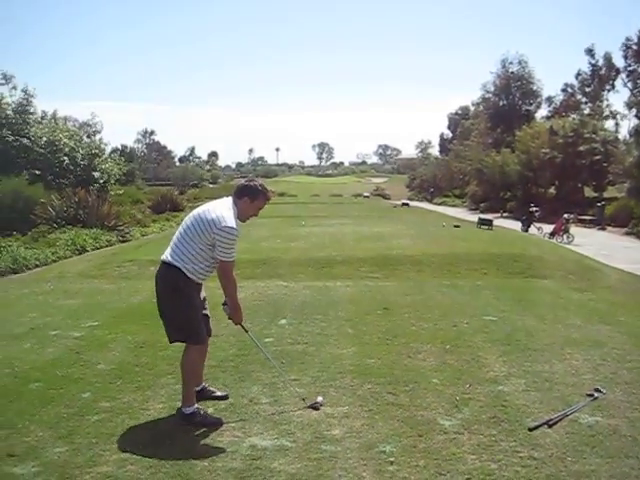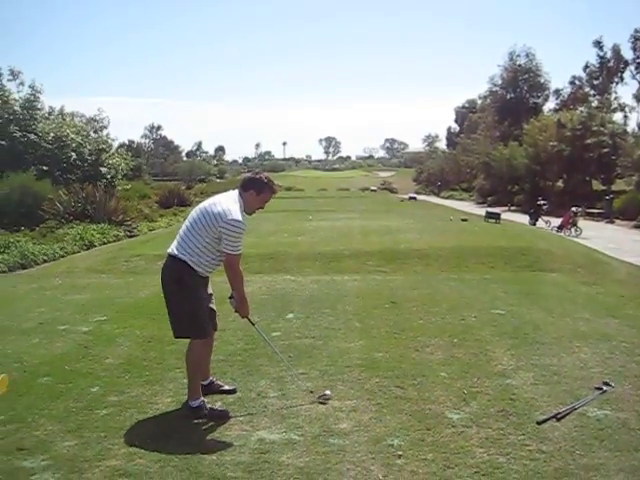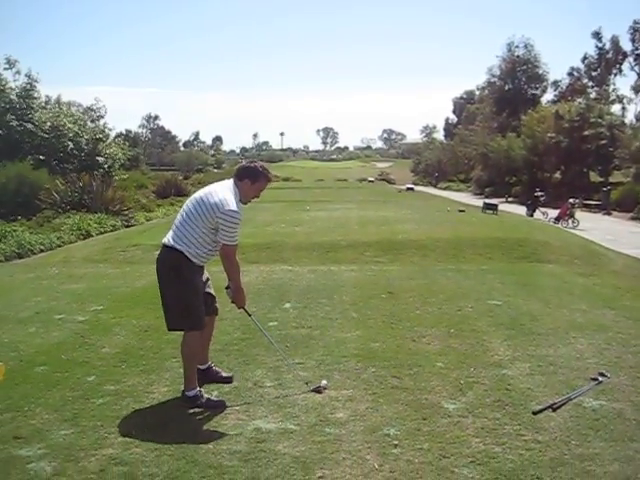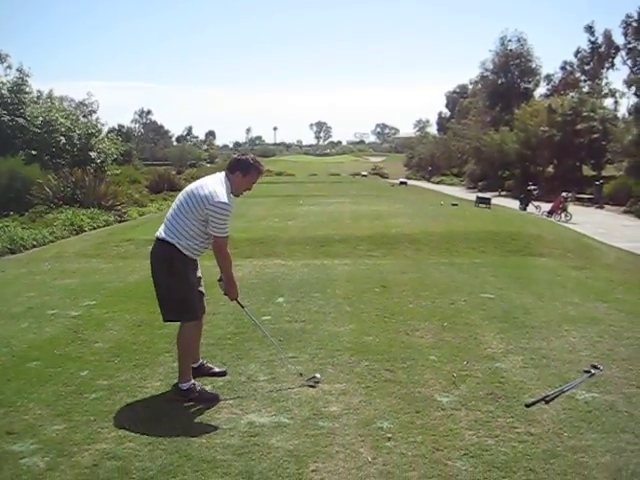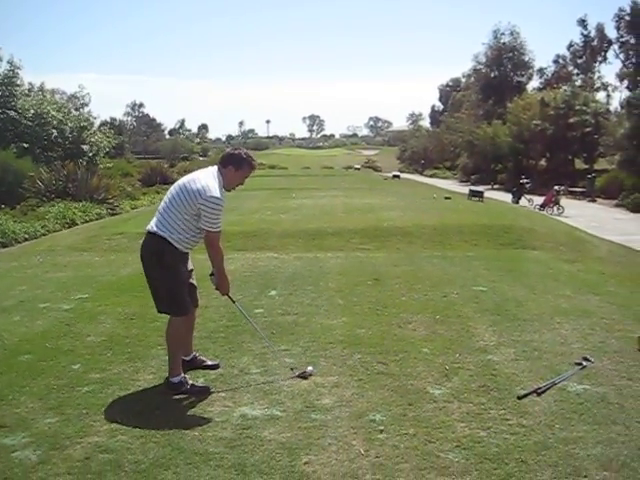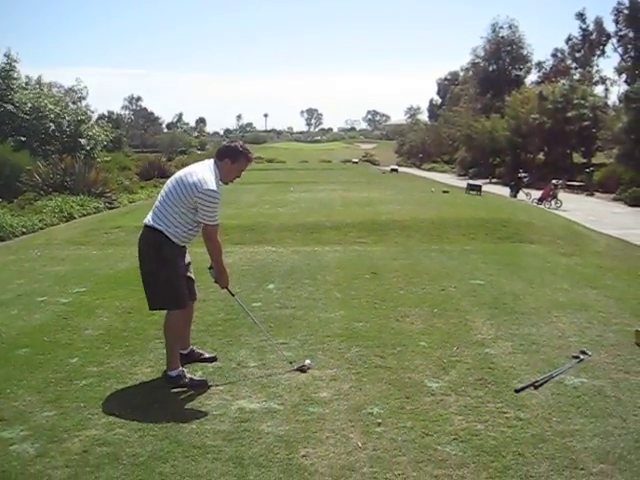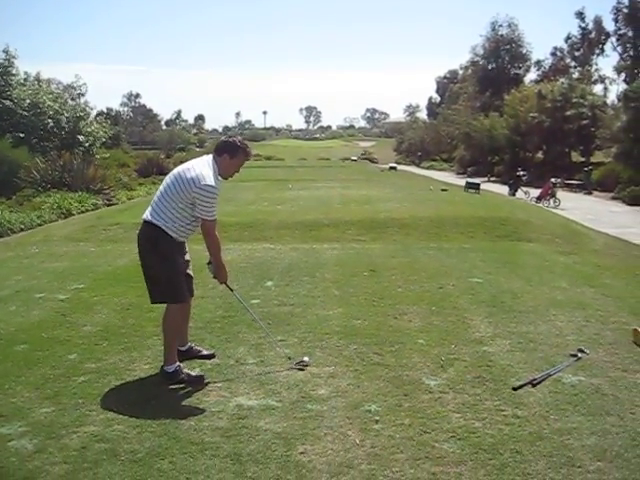
dt=0.2s
person 1, frame 1
left shoulder: (219, 207)
right shoulder: (227, 225)
left elbow: (220, 267)
right elbow: (226, 273)
left wrist: (230, 301)
right wrist: (235, 306)
left hip: (184, 276)
right hip: (177, 279)
left knee: (202, 333)
right knee: (195, 340)
left ankle: (197, 387)
right ankle: (189, 408)
person 1, frame 2
left shoulder: (225, 200)
right shoulder: (233, 218)
left elbow: (227, 261)
right elbow: (233, 266)
left wrist: (236, 294)
right wrist: (241, 300)
left hip: (191, 270)
right hip: (183, 273)
left knee: (208, 329)
right knee: (200, 335)
left ankle: (205, 381)
right ankle: (194, 400)
person 1, frame 3
left shoulder: (220, 189)
right shoulder: (230, 208)
left elbow: (223, 251)
right elbow: (229, 257)
left wrist: (232, 284)
right wrist: (238, 289)
left hip: (186, 260)
right hip: (179, 263)
left knee: (208, 312)
right knee: (194, 326)
left ankle: (203, 367)
right ankle: (191, 391)
person 1, frame 4
left shoulder: (212, 183)
right shoulder: (219, 200)
left elbow: (215, 243)
right elbow: (221, 249)
left wrist: (225, 277)
right wrist: (230, 281)
left hip: (180, 253)
right hip: (172, 256)
left knee: (197, 312)
right knee: (190, 317)
left ankle: (195, 363)
right ankle: (185, 383)
person 1, frame 5
left shoulder: (205, 177)
right shoulder: (212, 195)
left elbow: (207, 237)
right elbow: (213, 243)
left wrist: (216, 271)
right wrist: (221, 276)
left hip: (171, 247)
right hip: (163, 250)
left knee: (189, 305)
right knee: (180, 312)
left ankle: (187, 356)
right ankle: (175, 377)
person 1, frame 6
left shoulder: (202, 170)
right shoulder: (208, 188)
left elbow: (206, 231)
right elbow: (211, 237)
left wrist: (215, 264)
right wrist: (220, 269)
left hip: (168, 241)
right hip: (160, 244)
left knee: (188, 298)
right knee: (177, 305)
left ankle: (185, 349)
right ankle: (173, 371)
person 1, frame 7
left shoulder: (201, 166)
right shoulder: (206, 183)
left elbow: (204, 227)
right elbow: (209, 232)
left wrist: (214, 260)
right wrist: (219, 265)
left hip: (168, 236)
right hip: (159, 238)
left knee: (185, 295)
right knee: (176, 299)
left ankle: (183, 346)
right ankle: (170, 366)
